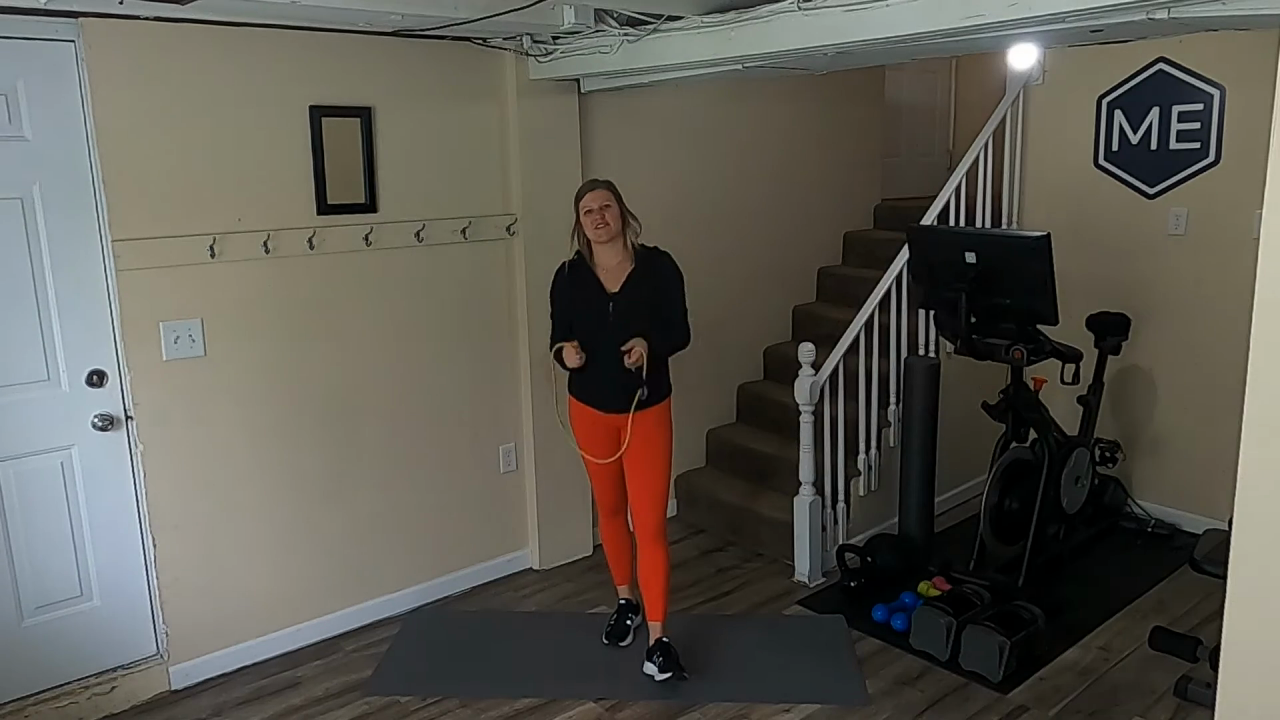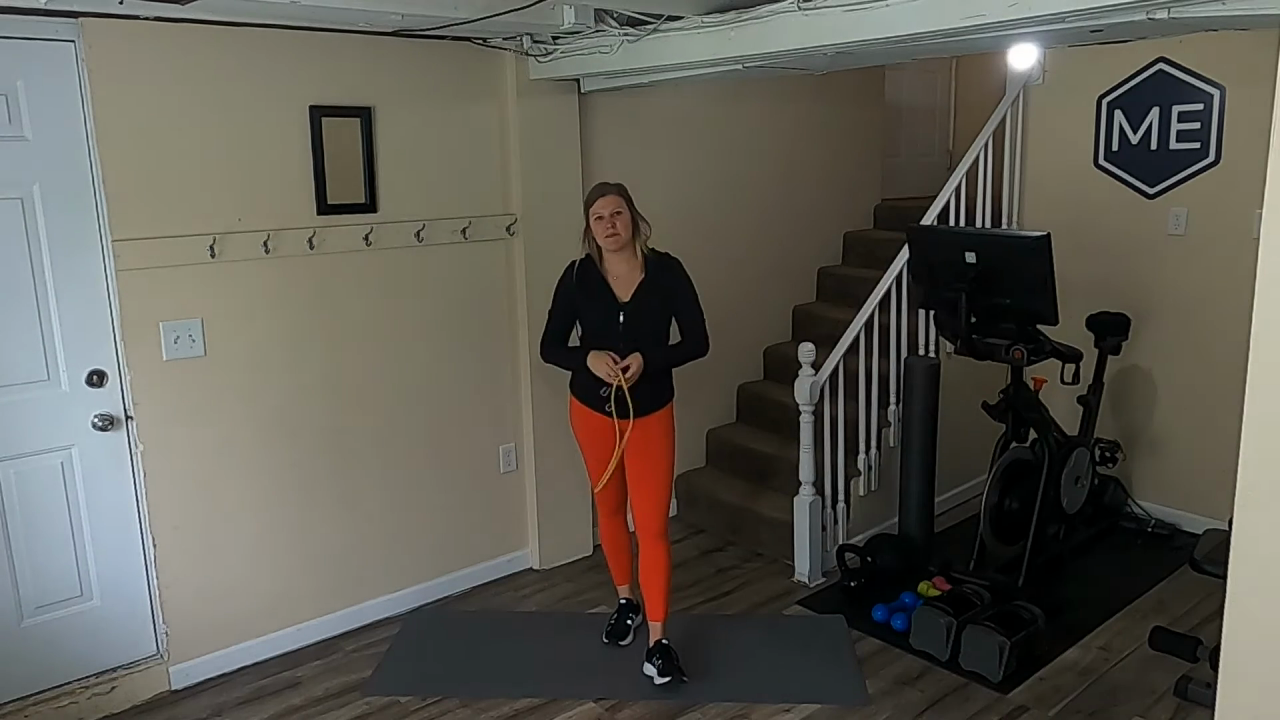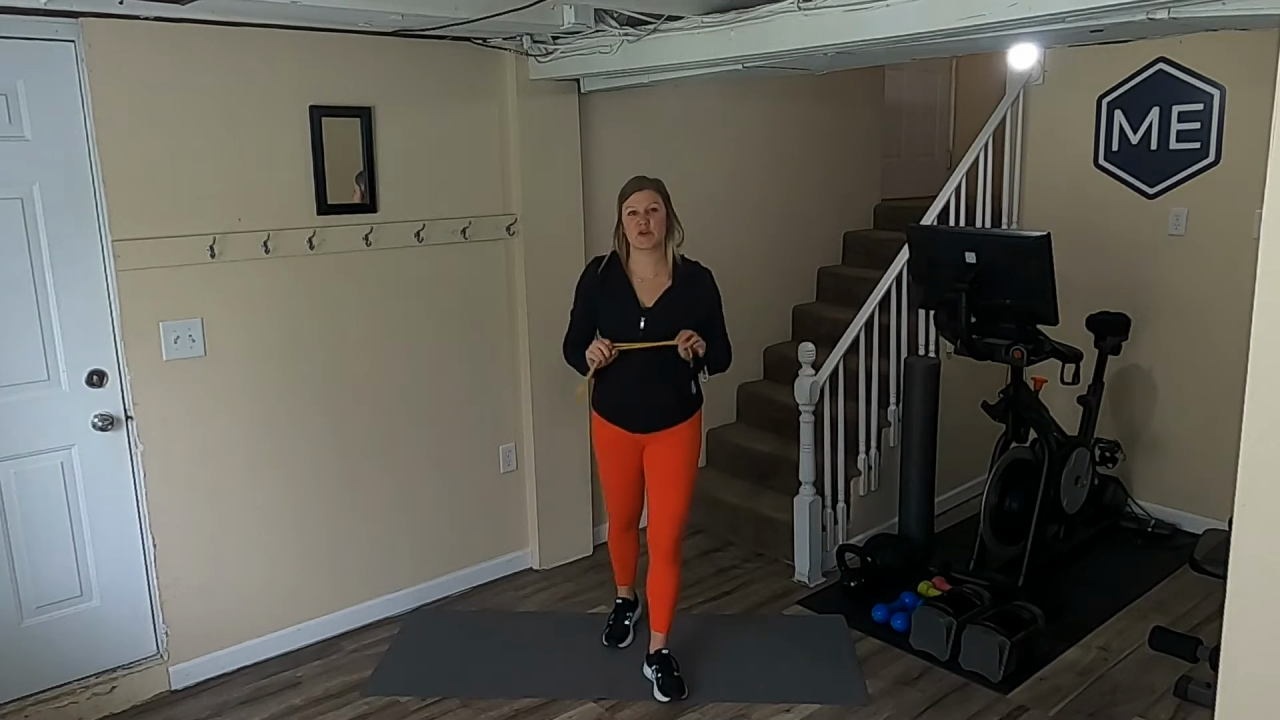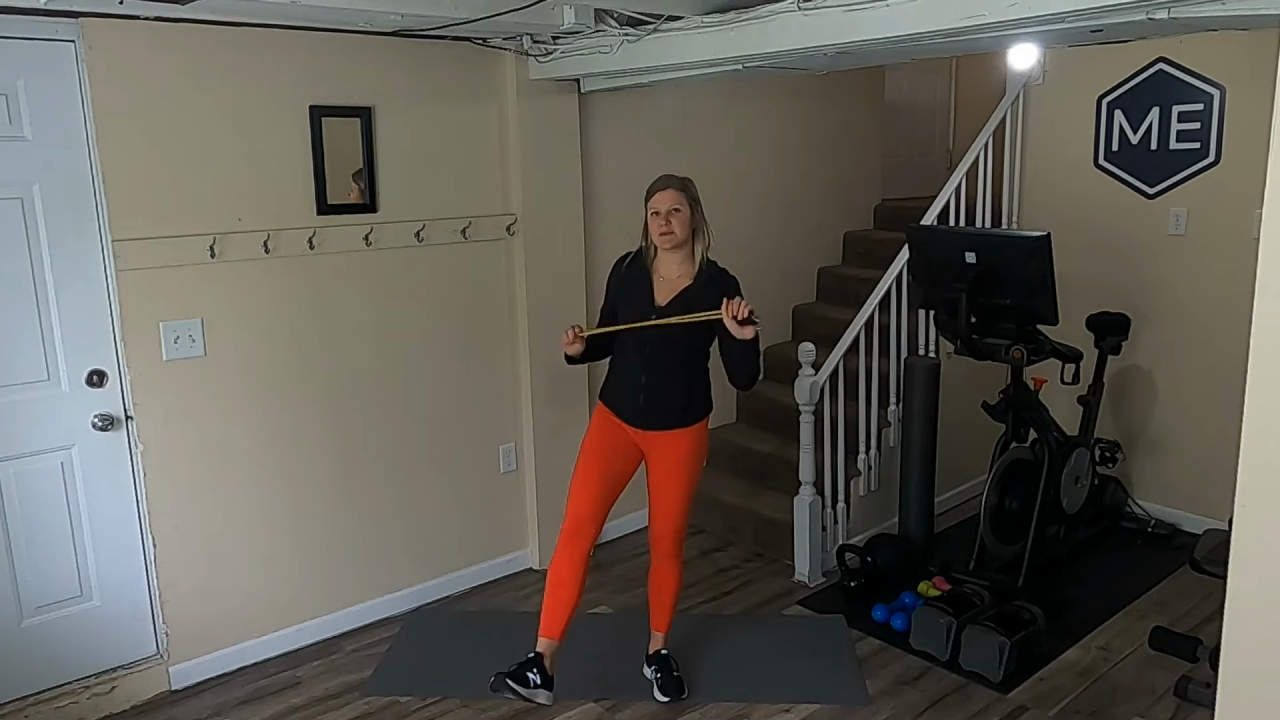
dt=0.7s
person 1, frame 1
left shoulder: (657, 265)
right shoulder: (569, 275)
left elbow: (680, 335)
right elbow: (560, 337)
left wrist: (649, 345)
right wrist: (565, 349)
left hip: (647, 408)
right hip: (590, 408)
left knee: (650, 524)
right knee: (610, 509)
left ankle: (659, 641)
right ankle: (626, 602)
person 1, frame 2
left shoulder: (666, 271)
right shoulder: (577, 277)
left elbow: (697, 342)
right elbow: (550, 347)
left wrist: (648, 359)
right wrist: (588, 358)
left hip: (651, 412)
right hip: (592, 409)
left knee: (652, 525)
right knee: (610, 509)
left ankle: (658, 644)
right ankle: (626, 602)
person 1, frame 3
left shoulder: (696, 280)
right shoulder: (599, 275)
left elbow: (720, 359)
right elbow: (571, 348)
left wrist: (697, 354)
right wrist: (591, 356)
left hip: (675, 427)
right hip: (613, 423)
left knee: (666, 542)
right knee: (621, 523)
left ankle: (659, 652)
right ankle: (626, 599)
person 1, frame 4
left shoulder: (718, 285)
right shoulder: (626, 270)
left elbow: (744, 380)
left wrist: (744, 337)
right wrist: (578, 349)
left hip: (681, 431)
right hip: (614, 418)
left knee: (667, 543)
right knee: (577, 526)
left ankle: (657, 652)
right ankle: (542, 661)
